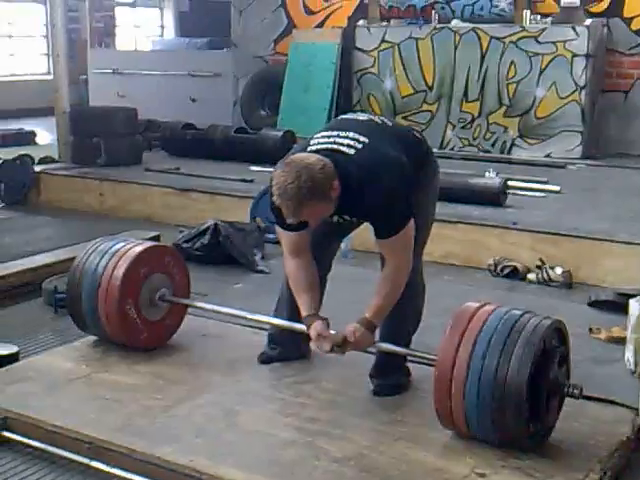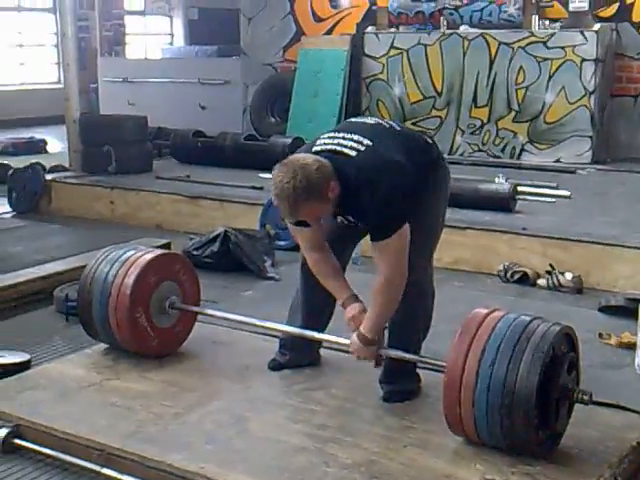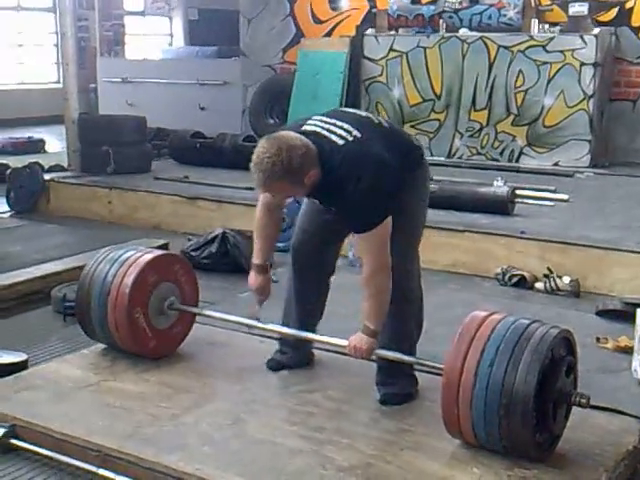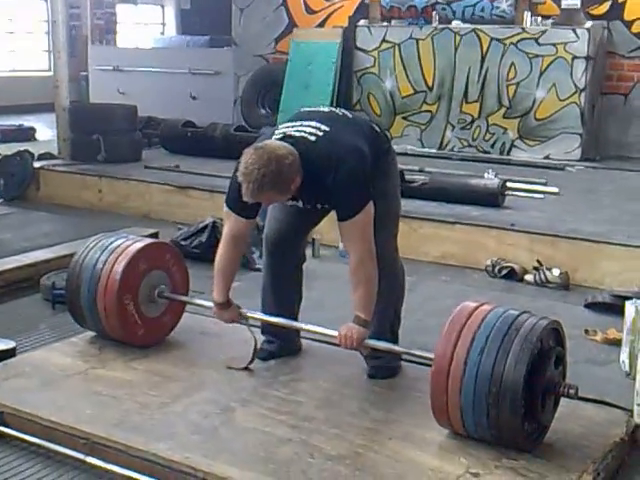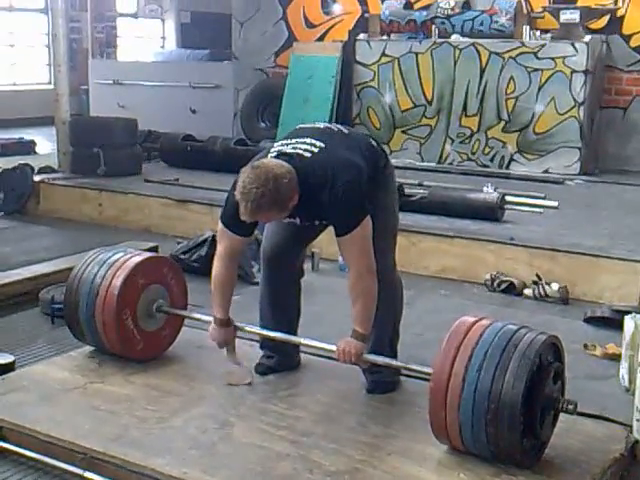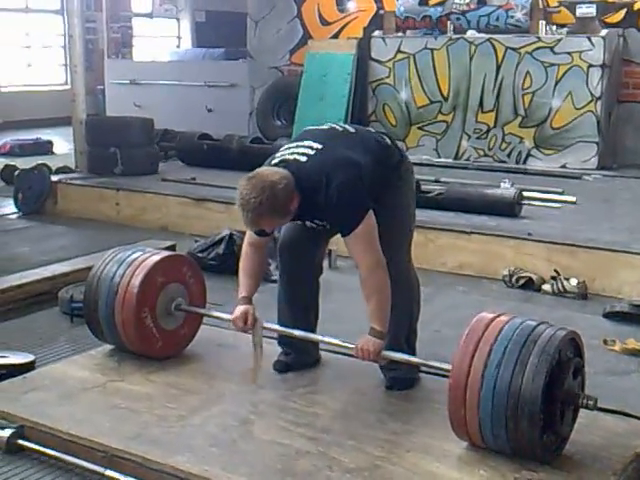
dt=0.7s
person 1, frame 1
left shoulder: (381, 189)
right shoulder: (288, 187)
left elbow: (398, 264)
right elbow: (297, 256)
left wrist: (368, 323)
right wrist: (311, 318)
left hip: (414, 169)
left knee: (408, 267)
right knee: (310, 250)
left ankle: (392, 364)
right ankle: (288, 341)
person 1, frame 2
left shoulder: (379, 190)
right shoulder: (297, 187)
left elbow: (392, 272)
right elbow: (316, 251)
left wrist: (367, 336)
right wrist: (349, 301)
left hip: (422, 176)
left knee: (413, 272)
right knee: (314, 263)
left ankle: (401, 370)
right ankle: (299, 347)
person 1, frame 3
left shoulder: (361, 181)
right shoulder: (278, 159)
left elbow: (376, 265)
right elbow: (268, 206)
left wrist: (370, 332)
right wrist: (260, 266)
left hip: (401, 176)
right hip: (334, 173)
left knee: (400, 268)
right knee: (305, 252)
left ankle: (397, 373)
right ankle: (296, 347)
person 1, frame 4
left shoulder: (343, 174)
right shoulder: (251, 171)
left elbow: (360, 254)
right elbow: (233, 237)
left wrist: (360, 321)
right wrist: (221, 300)
left hip: (373, 161)
right hip: (306, 161)
left knee: (381, 253)
right knee: (277, 241)
left ankle: (382, 347)
right ankle: (280, 336)
person 1, frame 5
left shoulder: (340, 191)
right shoulder: (248, 190)
left elbow: (361, 268)
right elbow: (226, 255)
left wrist: (359, 335)
right wrist: (221, 321)
left hip: (371, 175)
left knee: (379, 266)
right knee: (274, 255)
right ankle: (279, 351)
person 1, frame 6
left shoulder: (338, 192)
right shoulder: (263, 193)
left elbow: (371, 264)
right elbow: (254, 246)
left wrist: (376, 332)
right wrist: (244, 299)
left hip: (388, 174)
left knee: (394, 263)
right knee: (292, 250)
left ankle: (400, 359)
right ankle: (298, 348)
